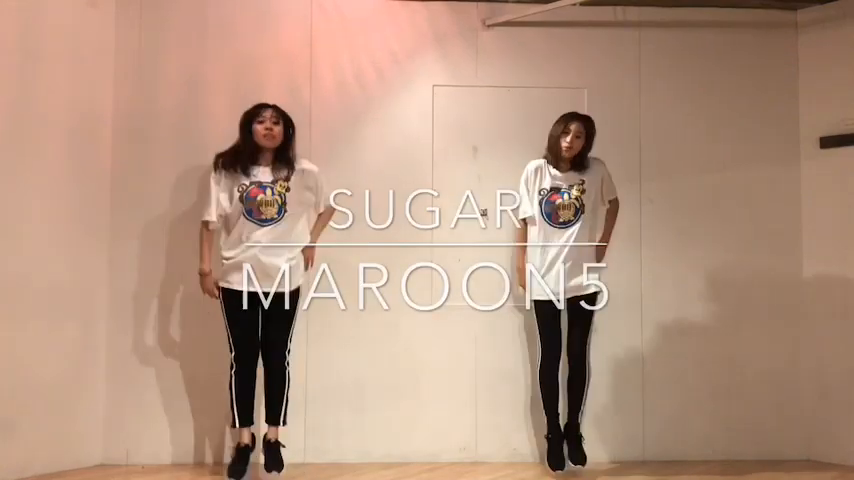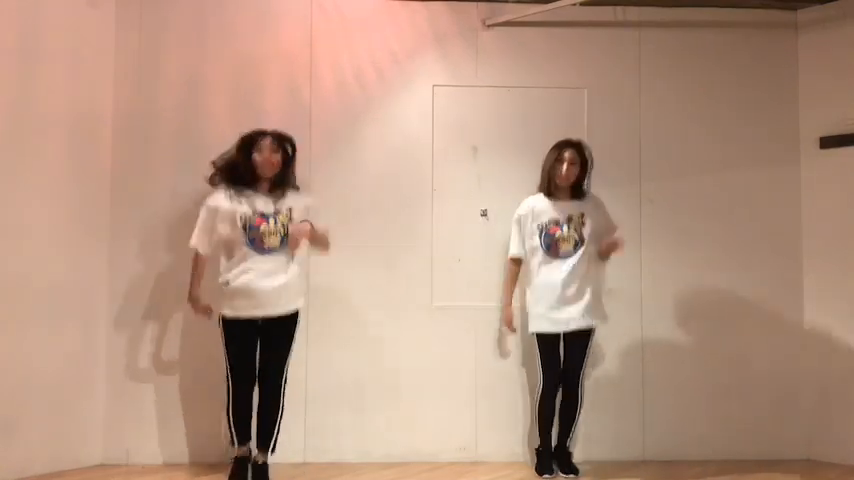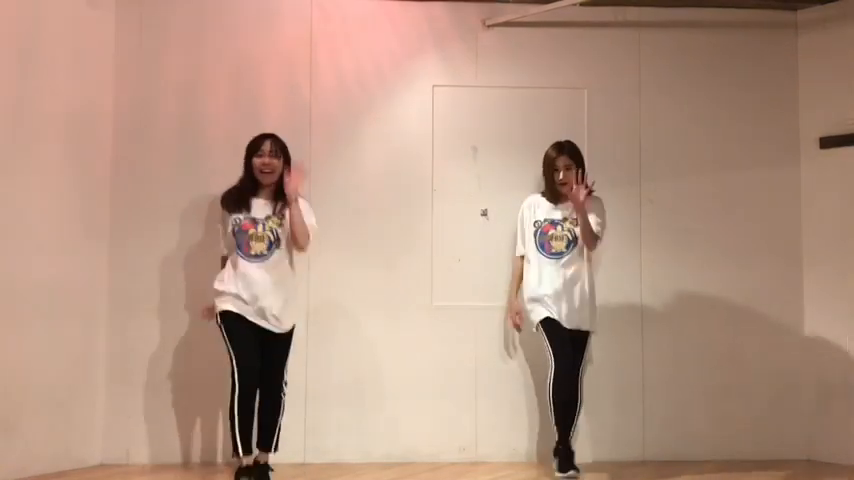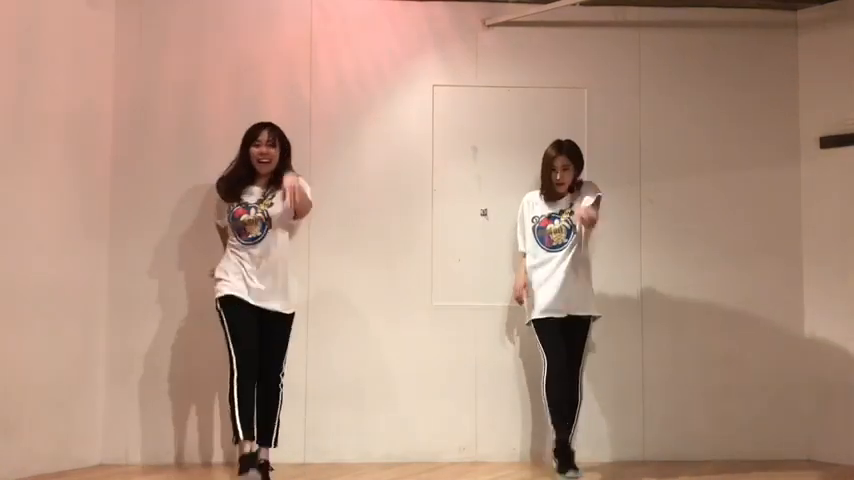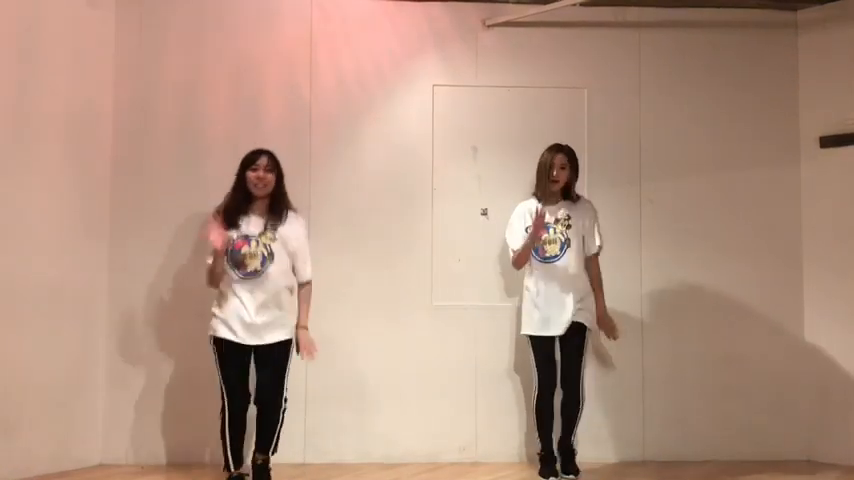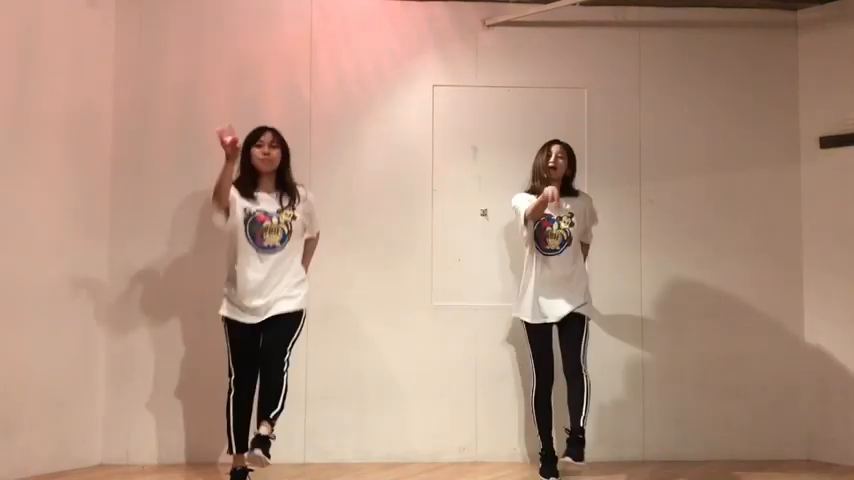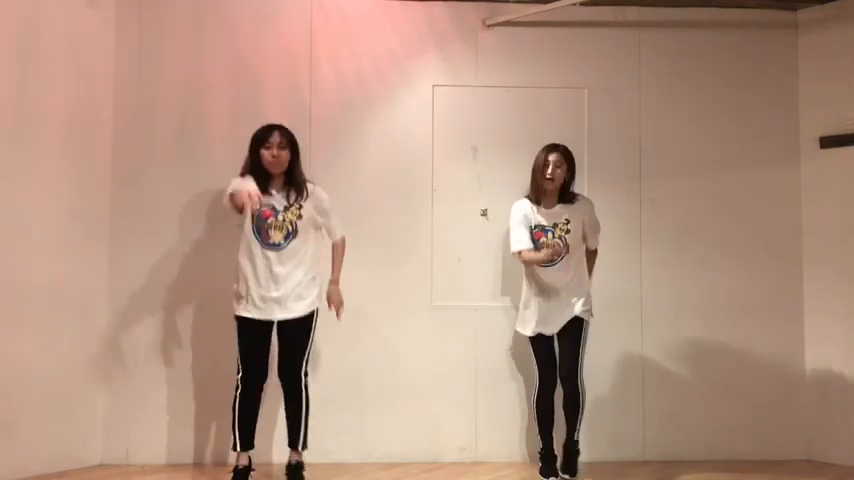
dt=0.2s
person 1, frame 1
left shoulder: (301, 172)
right shoulder: (227, 170)
left elbow: (327, 204)
right elbow: (210, 219)
left wrist: (312, 238)
right wrist: (205, 265)
left hip: (285, 279)
right hip: (238, 279)
left knee: (277, 357)
right knee: (243, 357)
left ankle: (273, 437)
right ankle: (244, 440)
person 1, frame 2
left shoulder: (294, 199)
right shoulder: (225, 198)
left elbow: (322, 243)
right elbow: (202, 247)
left wrist: (311, 233)
right wrist: (193, 291)
left hip: (283, 305)
right hip: (239, 305)
left knee: (273, 382)
right knee: (240, 381)
person 1, frame 3
left shoulder: (294, 205)
right shoulder: (233, 203)
left elbow: (302, 243)
left wrist: (293, 196)
right wrist: (217, 295)
left hip: (277, 309)
right hip: (236, 305)
left knee: (273, 386)
right knee: (245, 376)
person 1, frame 4
left shoulder: (292, 189)
right shoulder: (231, 190)
left elbow: (302, 207)
left wrist: (296, 189)
right wrist: (228, 258)
left hip: (277, 295)
right hip: (236, 290)
left knee: (270, 376)
right knee: (243, 365)
person 1, frame 5
left shoulder: (291, 221)
right shoulder: (226, 220)
left elbow: (304, 279)
right elbow: (214, 281)
left wrist: (302, 327)
right wrist: (217, 254)
left hip: (275, 327)
right hip: (230, 326)
left knee: (271, 398)
right knee: (234, 401)
person 1, frame 6
left shoulder: (299, 197)
right shoulder: (235, 195)
left elbow: (312, 235)
right elbow: (219, 202)
left wrist: (302, 266)
right wrist: (229, 156)
left hip: (287, 302)
right hip: (241, 304)
left knee: (272, 362)
right knee: (241, 380)
left ankle: (263, 437)
person 1, frame 7
left shoulder: (312, 195)
right shoulder: (246, 187)
left elbow: (337, 236)
right elbow: (234, 200)
left wrist: (335, 282)
right wrist: (244, 194)
left hip: (298, 301)
right hip: (252, 303)
left knee: (293, 375)
right knee: (250, 380)
person 2, frame 1
left shoulder: (595, 170)
right shoulder: (536, 170)
left elbow: (612, 202)
right elbow: (525, 219)
left wrist: (603, 242)
right wrist: (520, 263)
left hip: (582, 277)
right hip: (544, 278)
left knee: (578, 355)
right knee: (550, 355)
left ankle: (573, 431)
right ankle: (554, 433)
person 2, frame 2
left shoulder: (592, 206)
right shoulder: (531, 207)
left elbow: (602, 253)
right elbow: (516, 258)
left wrist: (611, 246)
right wrist: (507, 302)
left hip: (582, 307)
right hip: (545, 308)
left knee: (572, 382)
right knee: (550, 382)
left ankle: (562, 450)
right ankle: (544, 450)
person 2, frame 3
left shoulder: (591, 204)
right shoulder: (531, 206)
left elbow: (592, 244)
right elbow: (522, 255)
left wrist: (580, 208)
right wrist: (514, 298)
left hip: (578, 304)
right hip: (542, 301)
left knee: (572, 376)
right knee: (560, 366)
left ankle: (563, 449)
right ankle: (564, 442)
person 2, frame 4
left shoulder: (588, 193)
right shoulder: (531, 201)
left elbow: (592, 216)
left wrist: (586, 212)
right wrist: (520, 276)
left hip: (577, 298)
right hip: (544, 299)
left knee: (572, 373)
right knee: (554, 365)
left ankle: (564, 446)
right ankle: (560, 444)
person 2, frame 5
left shoulder: (584, 208)
right shoulder: (526, 210)
left elbow: (591, 260)
right elbow: (518, 261)
left wrist: (601, 307)
right wrist: (536, 232)
left hip: (575, 308)
right hip: (539, 309)
left knee: (572, 382)
right knee: (546, 382)
left ankle: (566, 449)
person 2, frame 6
left shoulder: (583, 203)
right shoulder: (524, 199)
right elbow: (530, 217)
right wrist: (545, 197)
left hip: (572, 298)
right hip: (536, 300)
left knee: (574, 365)
right knee: (543, 377)
left ankle: (576, 435)
right ankle: (547, 452)
person 2, frame 7
left shoulder: (582, 207)
right shoulder: (522, 209)
right elbow: (521, 254)
right wrist: (539, 257)
left hip: (574, 306)
right hip: (537, 309)
left knee: (570, 376)
right knee: (546, 379)
left ankle: (570, 451)
right ankle: (547, 452)
